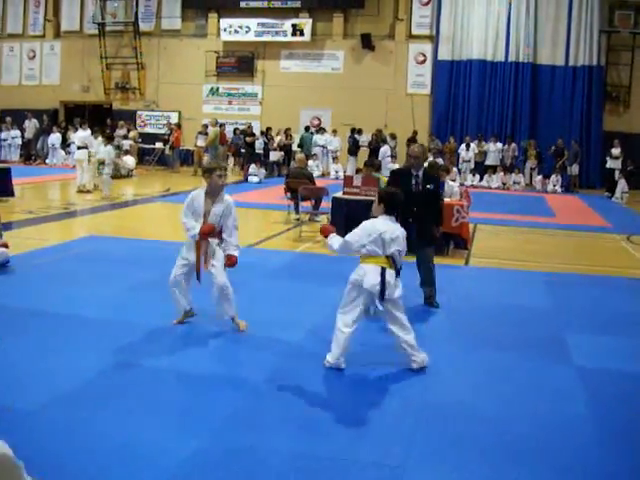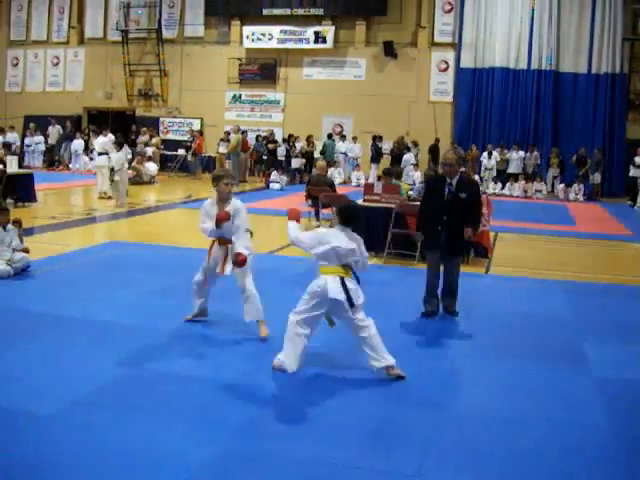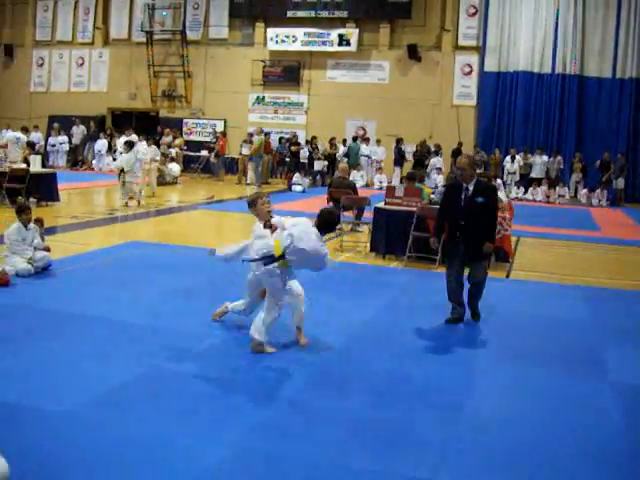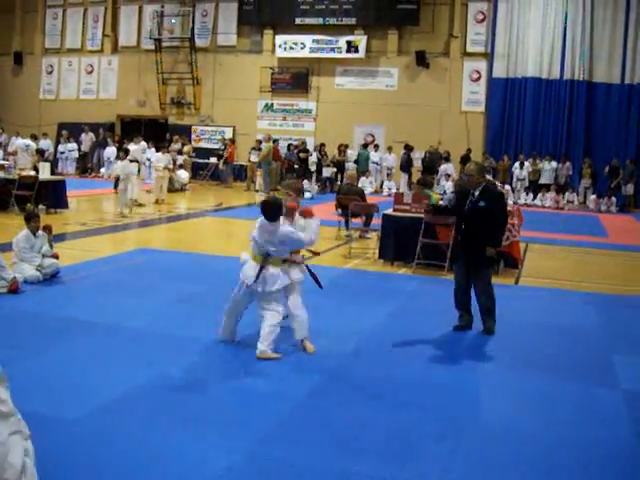
dt=0.4s
person 1, frame 1
left shoulder: (433, 177)
right shoulder: (397, 175)
left elbow: (437, 202)
left wrist: (437, 224)
left hip: (424, 227)
right hip: (401, 225)
left knee: (426, 263)
left ankle: (430, 296)
person 1, frame 2
left shoulder: (470, 185)
right shoulder: (433, 181)
left elbow: (475, 211)
right elbow: (424, 206)
left wrist: (471, 227)
right wrist: (420, 229)
left hip: (455, 236)
right hip: (433, 234)
left knee: (451, 274)
right knee: (432, 272)
left ankle: (449, 305)
right ankle: (431, 306)
person 1, frame 3
left shoulder: (488, 189)
right shoulder: (451, 188)
left elbow: (492, 218)
right elbow: (442, 213)
left wrist: (490, 240)
right wrist: (436, 235)
left hip: (477, 243)
right hip: (454, 242)
left knee: (478, 278)
right knee: (453, 279)
left ankle: (474, 306)
right ankle: (457, 312)
person 1, frame 4
left shoulder: (494, 196)
right shoulder: (462, 192)
left elbow: (500, 223)
right elbow: (454, 211)
left wrist: (493, 245)
left hip: (482, 250)
right hip: (462, 248)
left knee: (483, 288)
right knee: (461, 286)
left ankle: (488, 323)
right ankle: (465, 319)
person 2, frame 1
left shoulder: (369, 226)
right shoulder: (400, 231)
left elbow: (345, 246)
right elbow: (399, 257)
left wrist: (330, 235)
left hip: (366, 275)
right hip: (389, 279)
left knee: (346, 317)
right knee: (398, 321)
left ankle: (334, 359)
right ankle: (417, 359)
person 2, frame 2
left shoulder: (323, 235)
right shoulder: (356, 240)
left elbow: (296, 238)
right elbow: (362, 264)
left wrist: (293, 221)
left hip: (324, 285)
right hip: (348, 286)
left knee: (299, 321)
right knee: (363, 326)
left ankle: (287, 361)
right ankle: (389, 365)
person 2, frame 3
left shoulder: (300, 223)
right shoulder: (321, 252)
left elbow: (279, 224)
right elbow: (317, 266)
left wrist: (272, 225)
left hip: (265, 250)
right hip: (276, 270)
right knee: (274, 306)
right ankle: (258, 341)
person 2, frame 4
left shoulder: (260, 223)
right shoulder: (286, 232)
right elbow: (310, 238)
right wrist: (311, 219)
left hip: (250, 270)
right hip: (270, 276)
left knee: (237, 305)
right knee: (274, 313)
left ankle: (226, 335)
right ankle: (264, 349)
person 3, frame 1
left shoulder: (227, 202)
right shoulder: (195, 196)
left elbow: (230, 229)
right elbow: (186, 219)
left wrist: (231, 252)
right wrist: (197, 230)
left hip: (214, 245)
right hip: (194, 244)
left knee: (221, 283)
right knee: (176, 278)
left ankle: (233, 317)
right ankle: (187, 310)
person 3, frame 2
left shoulder: (238, 206)
right shoulder: (208, 205)
left elbow: (243, 232)
right elbow: (204, 227)
left wrist: (242, 252)
right wrist: (215, 225)
left hip: (235, 250)
right hip: (217, 249)
left knee: (246, 285)
right knee: (200, 281)
left ankle: (260, 322)
right ankle: (201, 310)
person 3, frame 3
left shoulder: (279, 221)
right shoulder: (260, 231)
left hip: (281, 270)
right hip: (266, 272)
left knee: (296, 294)
left ankle: (298, 330)
right ankle: (227, 308)
person 3, frame 4
left shoulder: (305, 217)
right shoulder: (278, 214)
left elbow: (310, 239)
left hip: (291, 263)
right hip: (274, 260)
left knee: (293, 301)
right knee: (270, 294)
left ankle: (303, 338)
right ankle: (280, 315)
